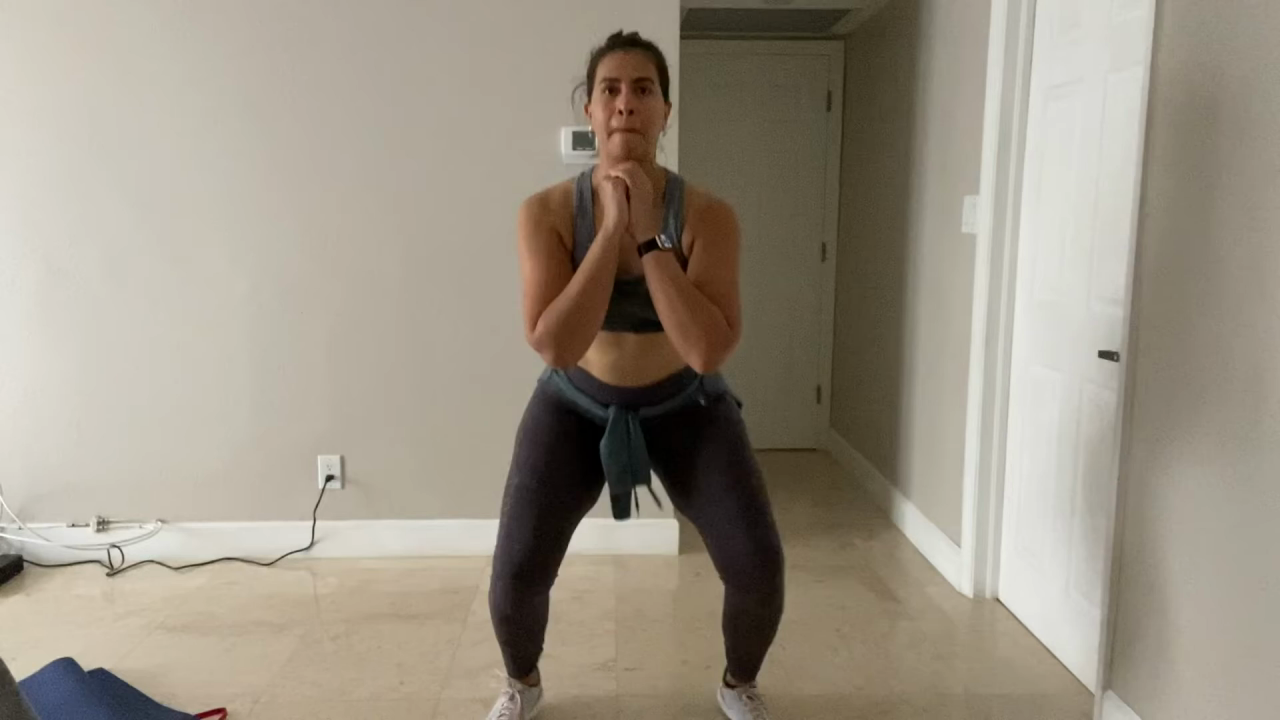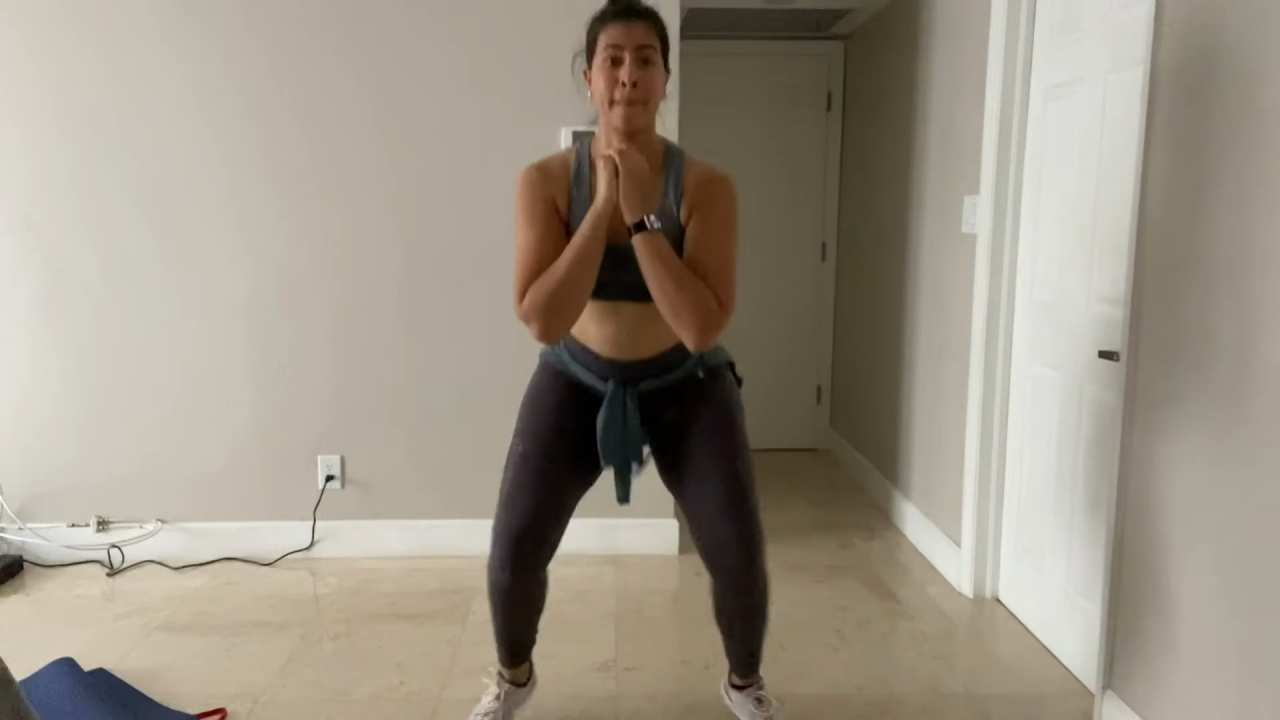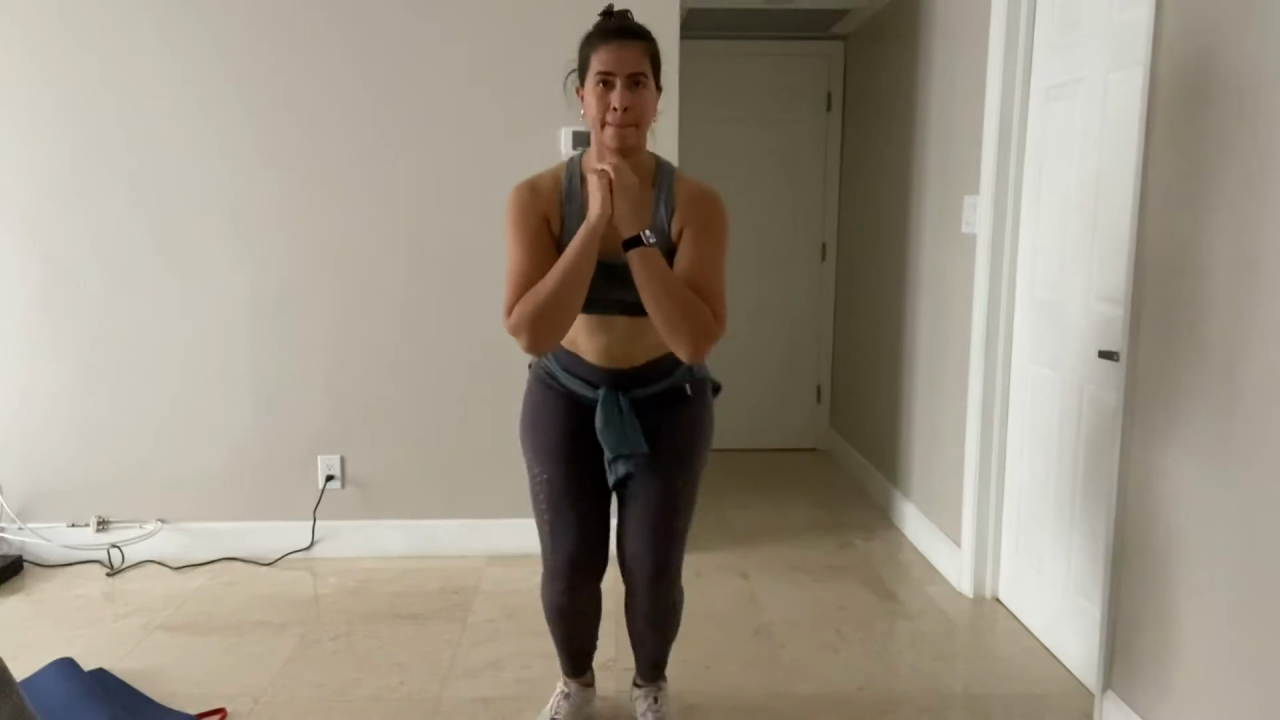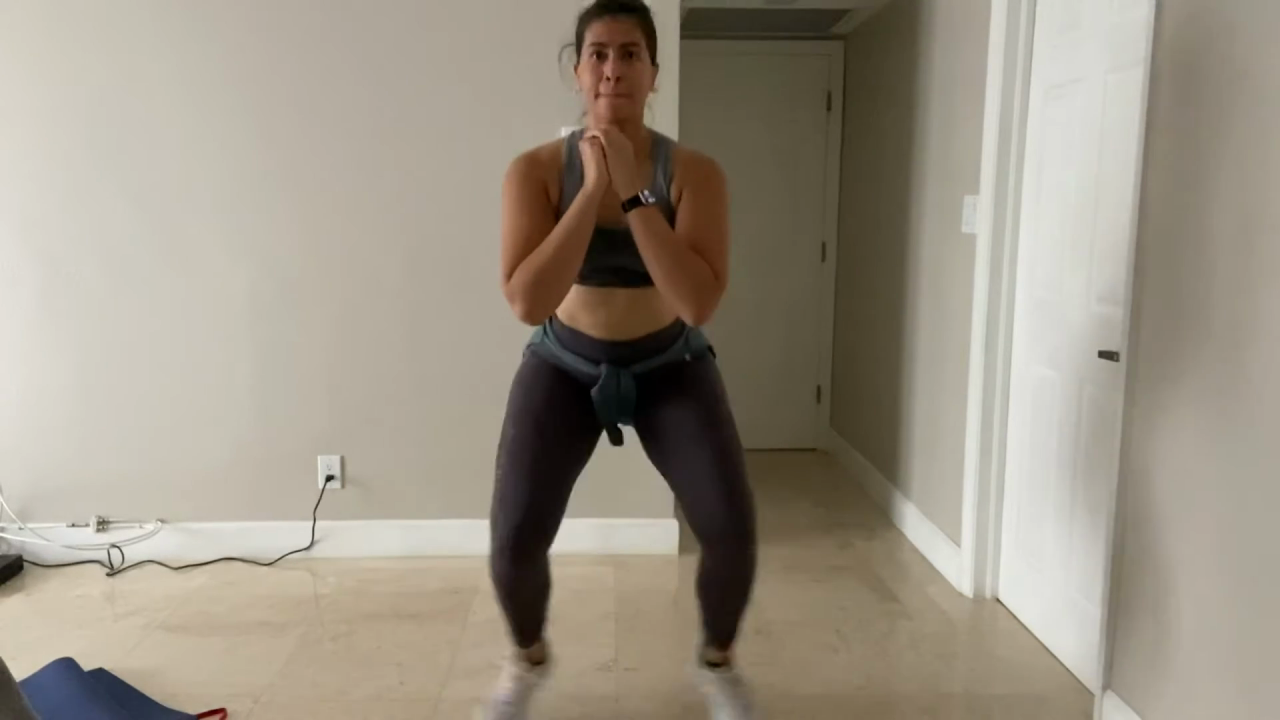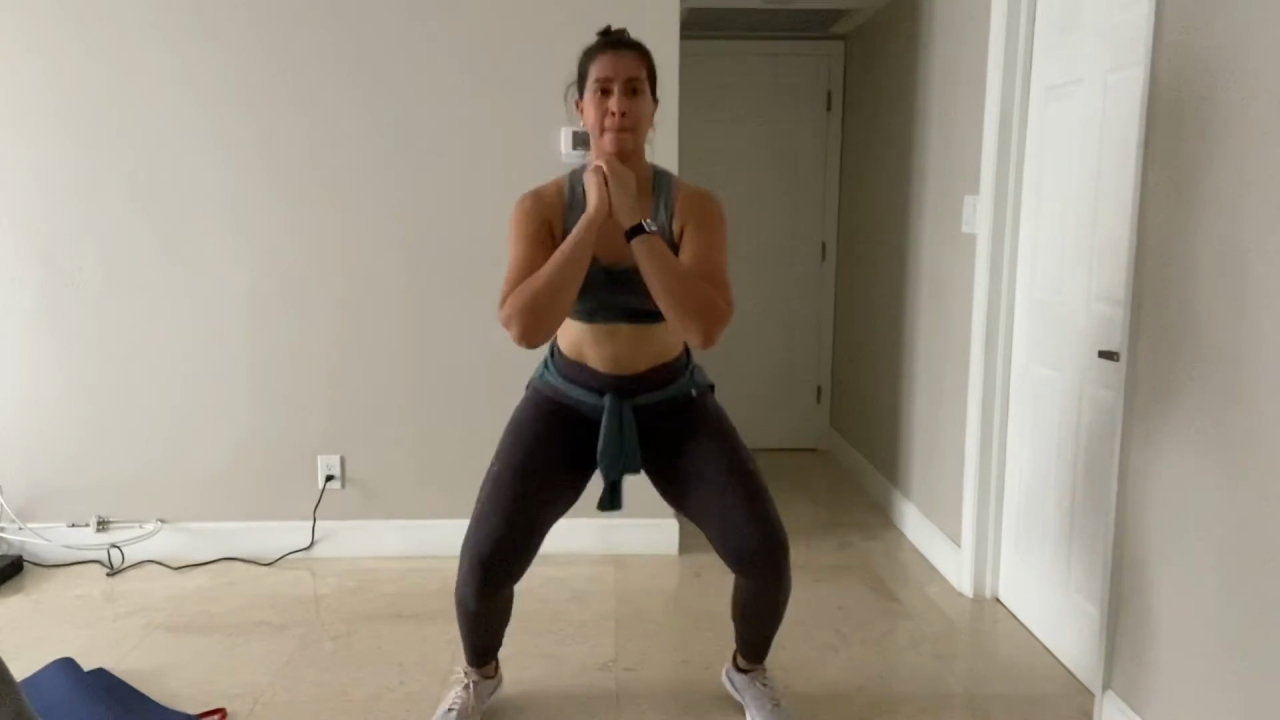
dt=1s
person 1, frame 1
left shoulder: (706, 214)
right shoulder: (546, 211)
left elbow: (710, 350)
right elbow: (554, 347)
left wrist: (648, 238)
right wrist: (611, 233)
left hip: (683, 410)
right hip: (576, 409)
left knee: (758, 564)
right knee: (517, 571)
person 1, frame 2
left shoulder: (705, 186)
right shoulder: (546, 179)
left elbow: (704, 327)
right elbow: (540, 323)
left wrist: (640, 218)
right wrist: (602, 209)
left hip: (684, 384)
right hip: (576, 382)
left knee: (739, 552)
right knee: (513, 548)
person 1, frame 3
left shoulder: (695, 202)
right shoulder: (538, 197)
left elbow: (696, 342)
right elbow: (530, 334)
left wrist: (635, 233)
right wrist: (595, 225)
left hip: (666, 394)
right hip: (568, 392)
left knee: (651, 561)
right knee: (571, 558)
person 1, frame 4
left shoulder: (693, 172)
right shoulder: (534, 171)
left elbow: (700, 303)
right elbow: (527, 302)
left wrist: (633, 196)
right wrist: (591, 191)
left hip: (668, 370)
right hip: (565, 370)
left knee: (731, 528)
right knee: (517, 536)
left ankle: (717, 662)
right ankle: (527, 658)
person 1, frame 5
left shoulder: (694, 205)
right shoulder: (543, 205)
left elbow: (707, 328)
right elbow: (522, 327)
left wrist: (636, 225)
right wrist: (594, 221)
left hip: (670, 403)
right hip: (566, 402)
left knee: (763, 550)
right knee: (486, 556)
